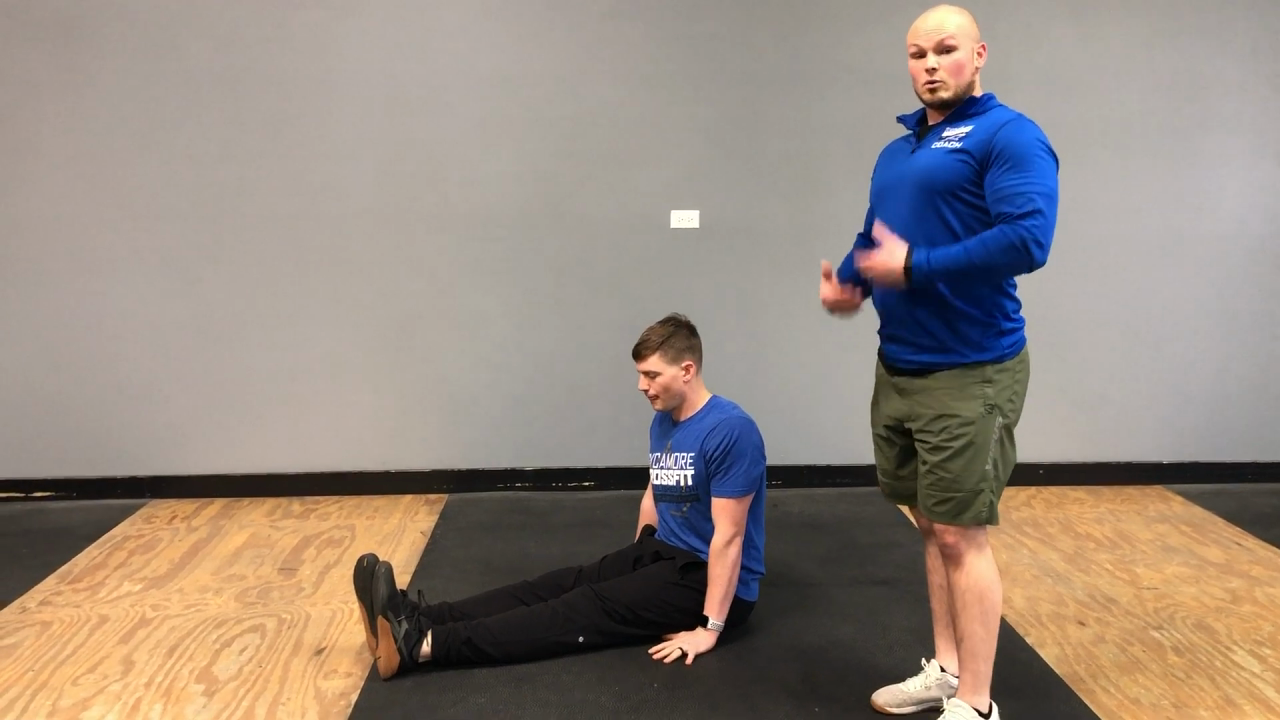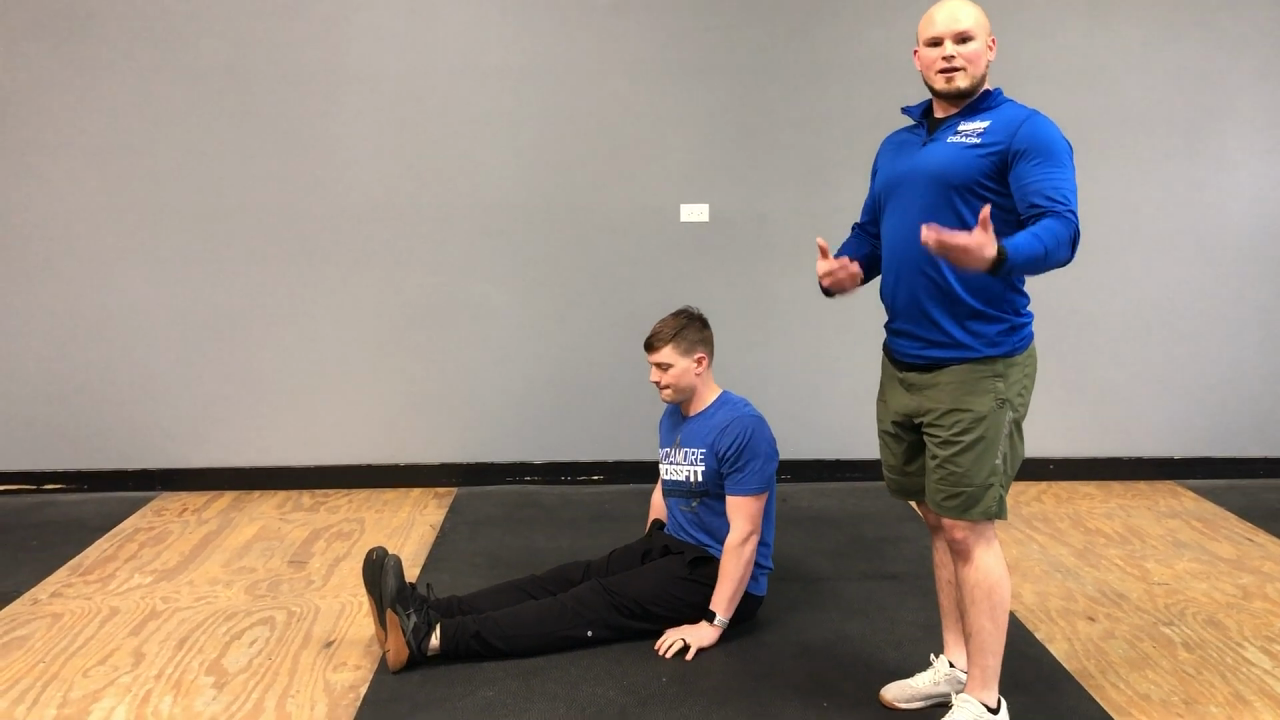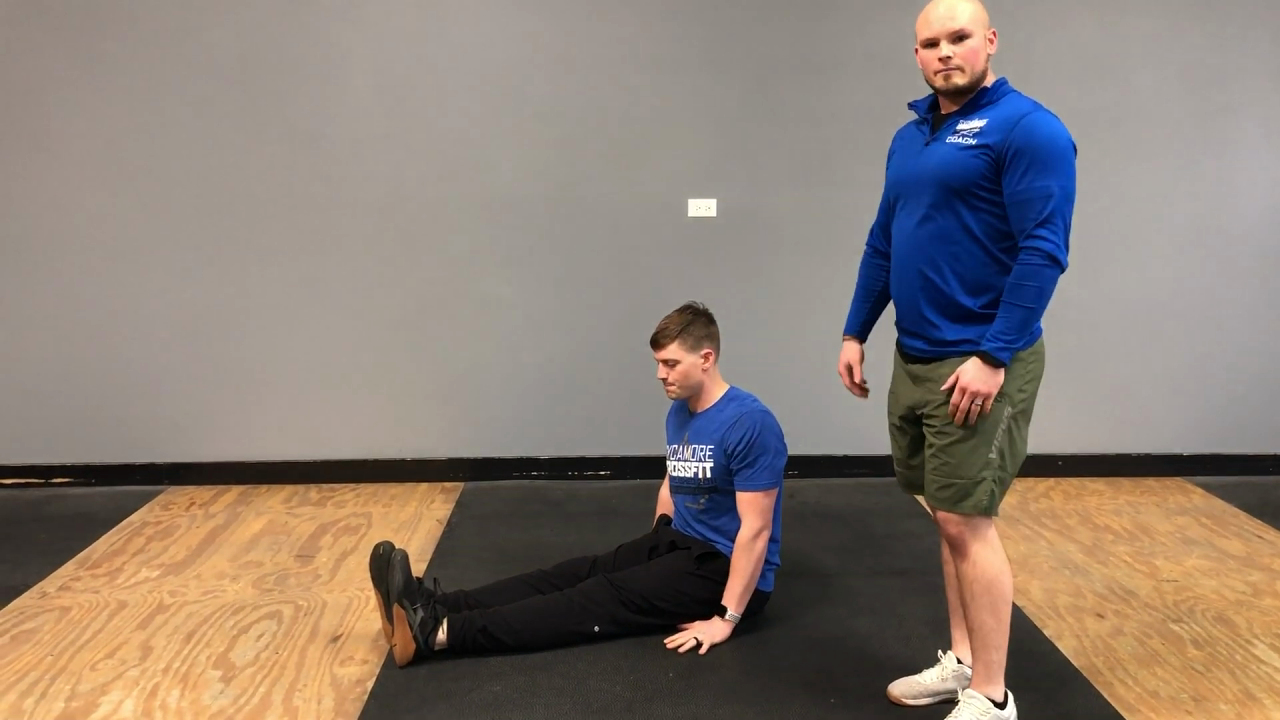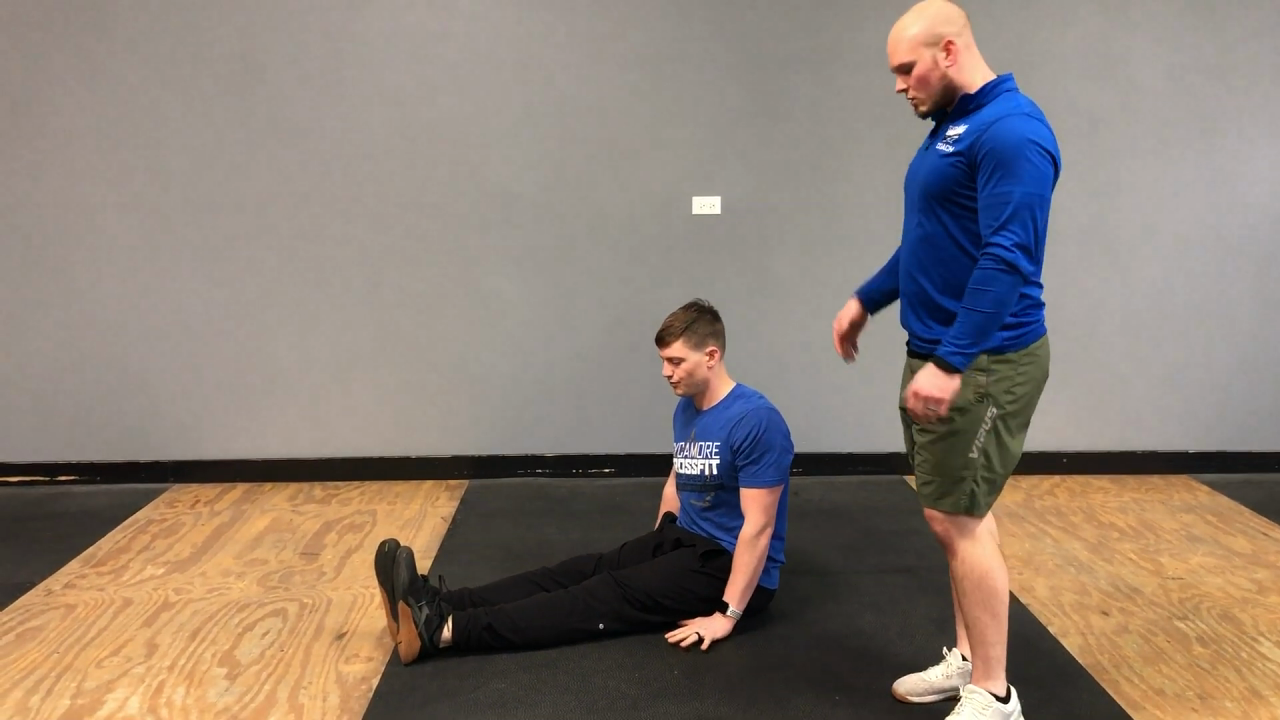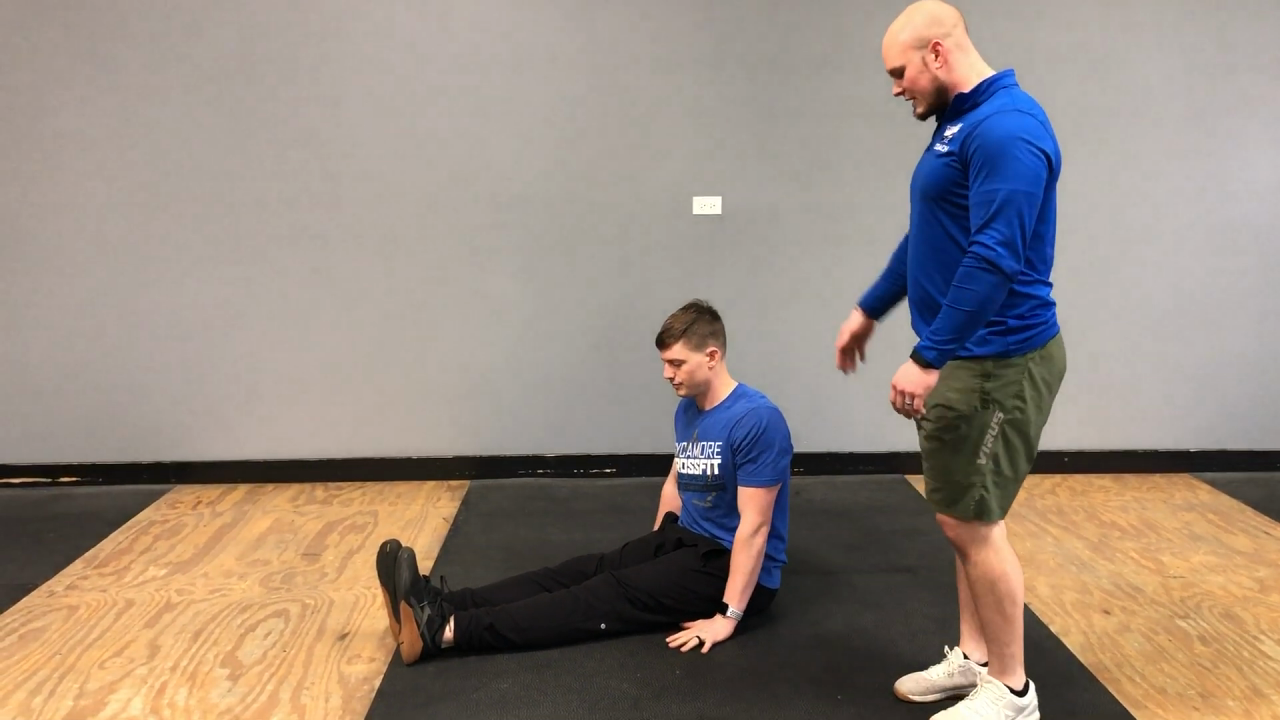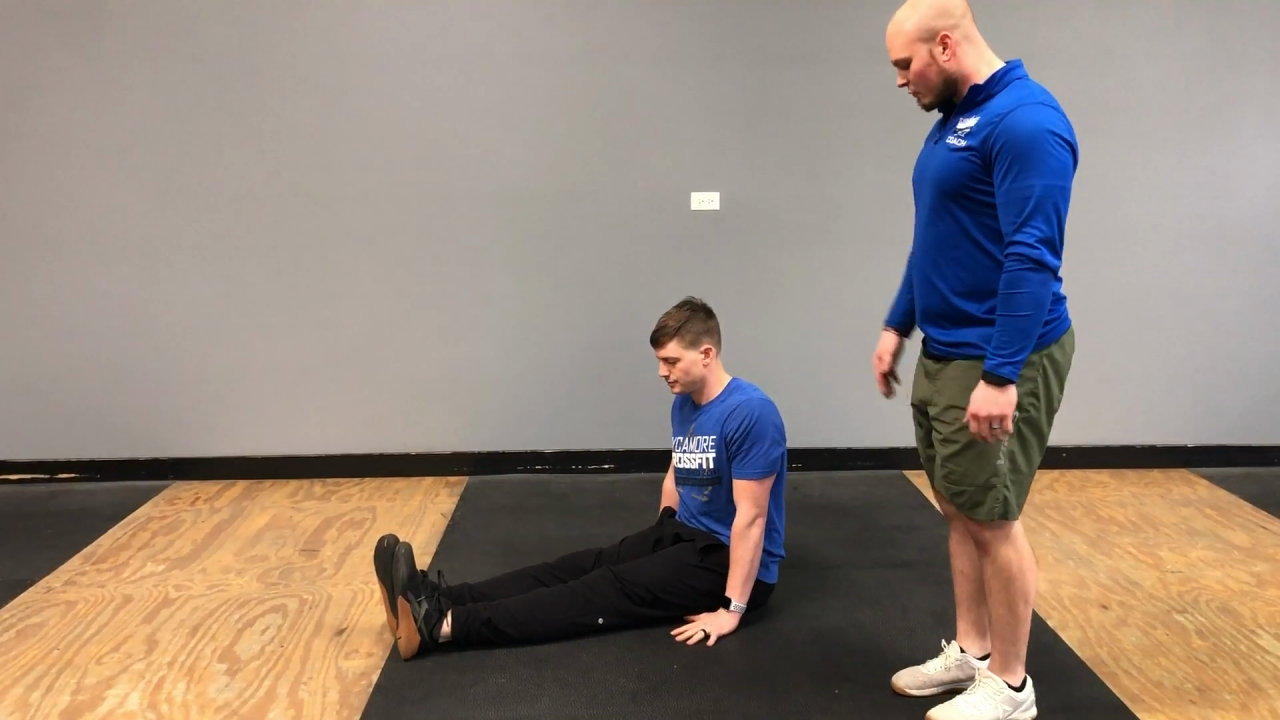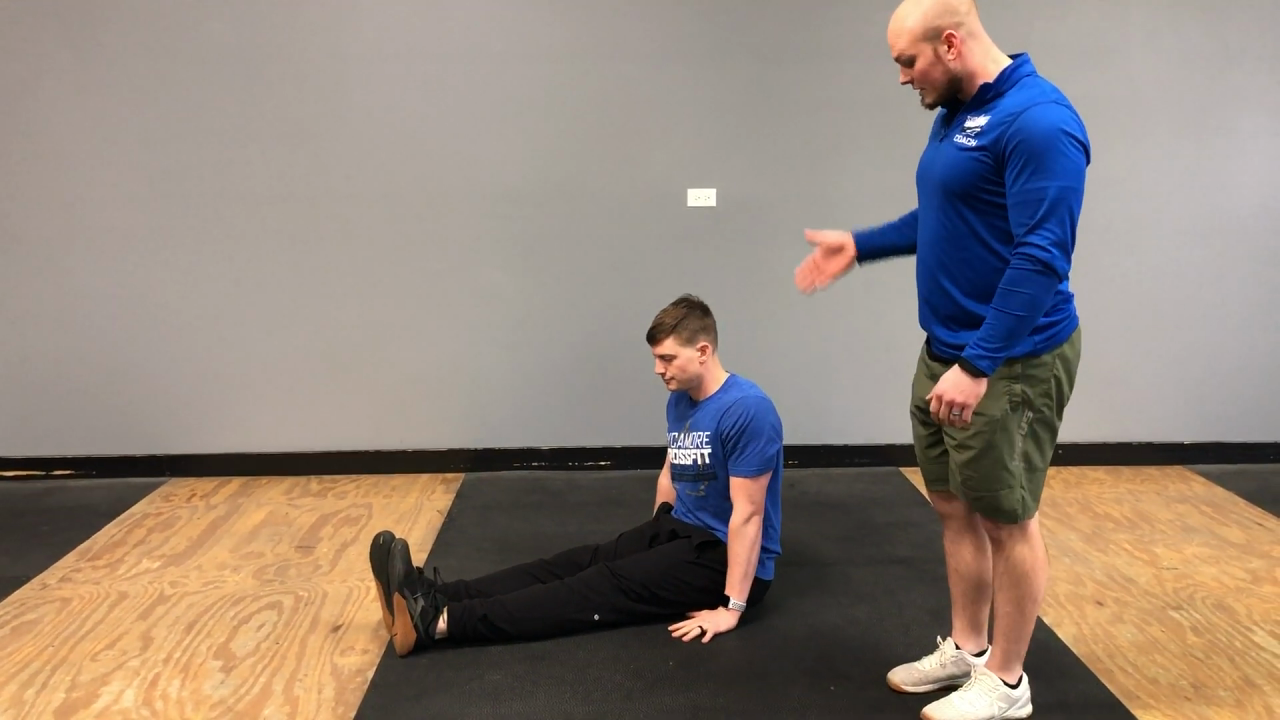
dt=0.4s
person 1, frame 1
left shoulder: (1010, 137)
right shoulder: (897, 151)
left elbow: (1026, 240)
right elbow: (872, 245)
left wrist: (914, 269)
right wrist: (844, 281)
left hip: (970, 372)
right hip: (898, 371)
left knee: (961, 536)
right knee: (932, 526)
person 1, frame 2
left shoulder: (1024, 132)
right shoulder: (896, 146)
left elbow: (1059, 232)
right elbow: (872, 235)
left wrist: (995, 257)
right wrist: (841, 269)
left hip: (979, 367)
right hip: (902, 364)
left knee: (969, 530)
right knee: (937, 521)
person 1, frame 3
left shoulder: (1026, 129)
right shoulder: (909, 137)
left elbow: (1043, 251)
right elbow: (881, 243)
left wrist: (992, 356)
right wrist: (854, 332)
left hip: (980, 361)
right hip: (914, 358)
left knee: (966, 523)
right knee: (947, 518)
right ankle: (961, 661)
person 1, frame 4
left shoulder: (1011, 131)
right shoulder: (947, 128)
left elbow: (1007, 259)
left wrist: (952, 362)
right wrist: (866, 299)
left hip: (987, 361)
right hip: (933, 352)
left knee: (955, 519)
right knee: (957, 515)
right ankle: (968, 658)
person 1, frame 5
left shoulder: (1006, 129)
right shoulder: (960, 125)
left elbow: (994, 260)
right elbow: (927, 239)
left wrist: (928, 357)
right wrist: (868, 311)
left hip: (999, 362)
right hip: (965, 358)
left knee: (970, 522)
right knee: (968, 516)
right ankle: (974, 657)
person 1, frame 6
left shoulder: (1026, 122)
right shoulder: (954, 118)
left elbow: (1030, 258)
left wrist: (1000, 375)
right wrist: (897, 326)
left hip: (997, 364)
right hip: (943, 354)
left knee: (990, 520)
right knee: (959, 511)
right ankle: (970, 651)
person 1, frame 7
left shoulder: (1038, 121)
right shoulder: (955, 114)
left elbow: (1040, 258)
left wrist: (978, 365)
right wrist: (859, 245)
left hip: (1010, 363)
right hip: (943, 351)
left knee: (1005, 518)
right knee: (955, 507)
right ankle: (966, 648)
person 2, frame 1
left shoulder: (730, 430)
right shoulder: (663, 422)
left elbow: (728, 536)
left wrist: (709, 628)
right wrist: (635, 567)
left hip: (715, 579)
right hip: (668, 553)
left knee: (591, 608)
right knee: (565, 584)
left ankle: (423, 644)
right ankle: (421, 620)
person 2, frame 2
left shoulder: (741, 428)
right shoulder: (673, 416)
left elbow: (744, 534)
left wrist: (714, 622)
right wrist: (644, 561)
left hip: (720, 573)
right hip: (675, 548)
left knee: (599, 602)
right knee: (573, 578)
left ankle: (430, 638)
right ankle: (429, 614)
person 2, frame 3
left shoulder: (750, 424)
right shoulder: (679, 413)
left elbow: (756, 529)
left wrist: (725, 618)
right wrist: (651, 555)
left hip: (727, 568)
right hip: (682, 542)
left knee: (606, 597)
right knee: (579, 573)
left ankle: (439, 633)
right ankle: (436, 609)
person 2, frame 4
left shoulder: (756, 421)
right shoulder: (686, 410)
left elbow: (758, 526)
left wrist: (727, 614)
right wrist: (655, 552)
left hip: (731, 565)
right hip: (687, 540)
left knee: (611, 594)
right knee: (583, 570)
left ankle: (444, 630)
right ankle: (441, 607)
person 2, frame 5
left shoulder: (756, 420)
right shoulder: (688, 409)
left elbow: (754, 525)
left wrist: (728, 616)
right wrist: (653, 554)
left hip: (734, 566)
right hip: (688, 540)
left knee: (612, 594)
right knee: (587, 570)
left ankle: (447, 631)
right ankle: (443, 608)
person 2, frame 6
left shoulder: (750, 413)
right shoulder: (685, 405)
left elbow: (751, 516)
left wrist: (731, 609)
right wrist: (655, 548)
left hip: (731, 561)
right hip: (687, 534)
left knee: (609, 589)
right knee: (583, 566)
left ankle: (442, 625)
right ankle: (440, 602)
person 2, frame 7
left shoulder: (746, 410)
right shoulder: (680, 400)
left elbow: (748, 513)
left wrist: (732, 607)
right wrist: (652, 544)
left hip: (726, 558)
right hip: (684, 531)
left knee: (604, 587)
right knee: (578, 563)
left ankle: (438, 622)
right ankle: (436, 600)
